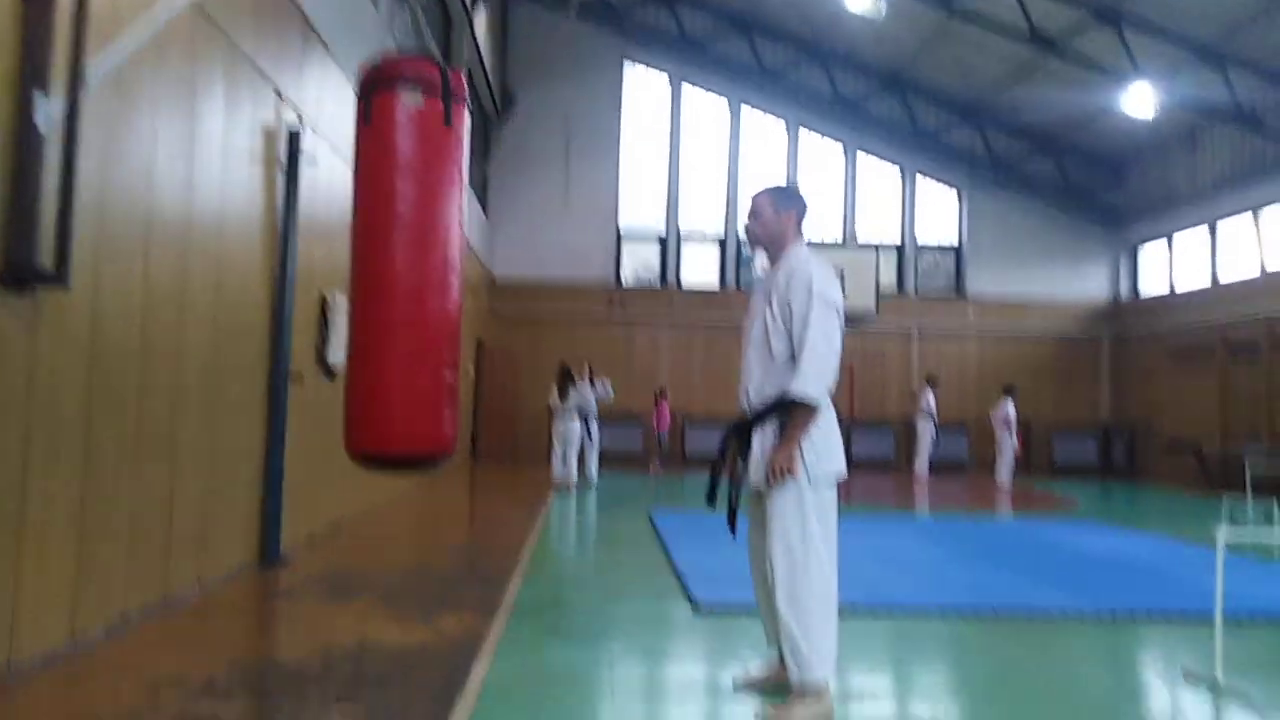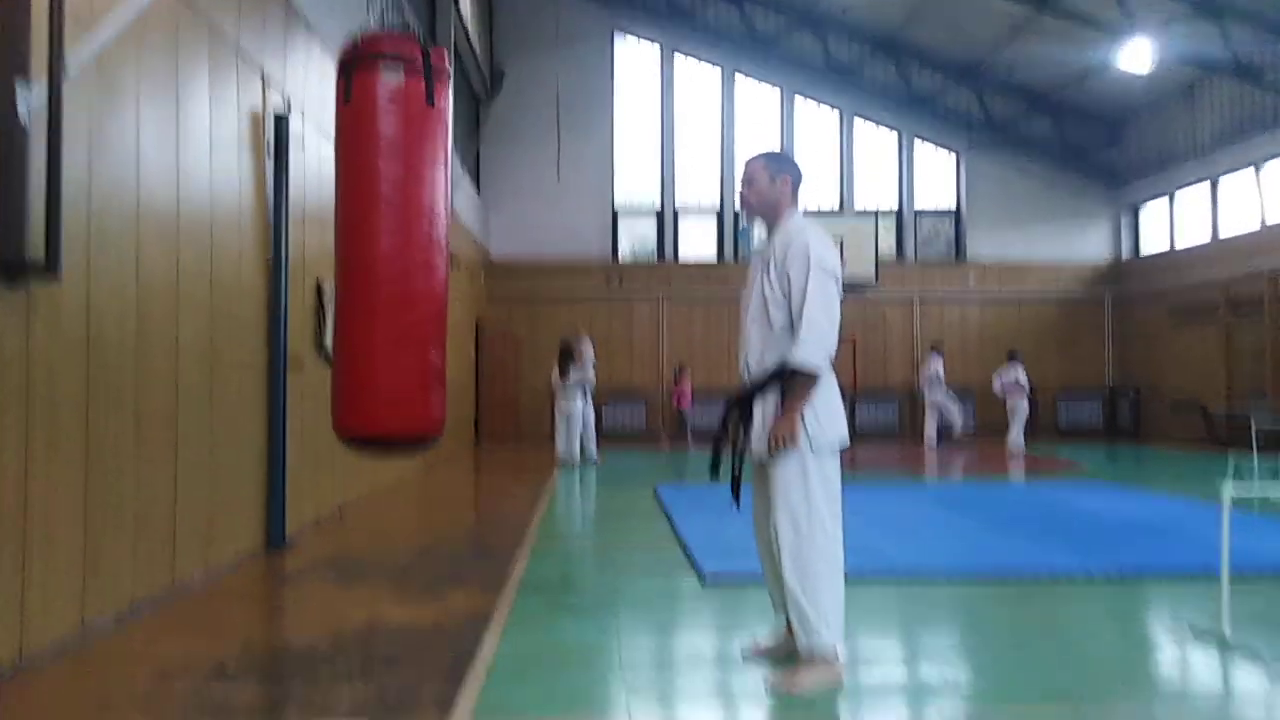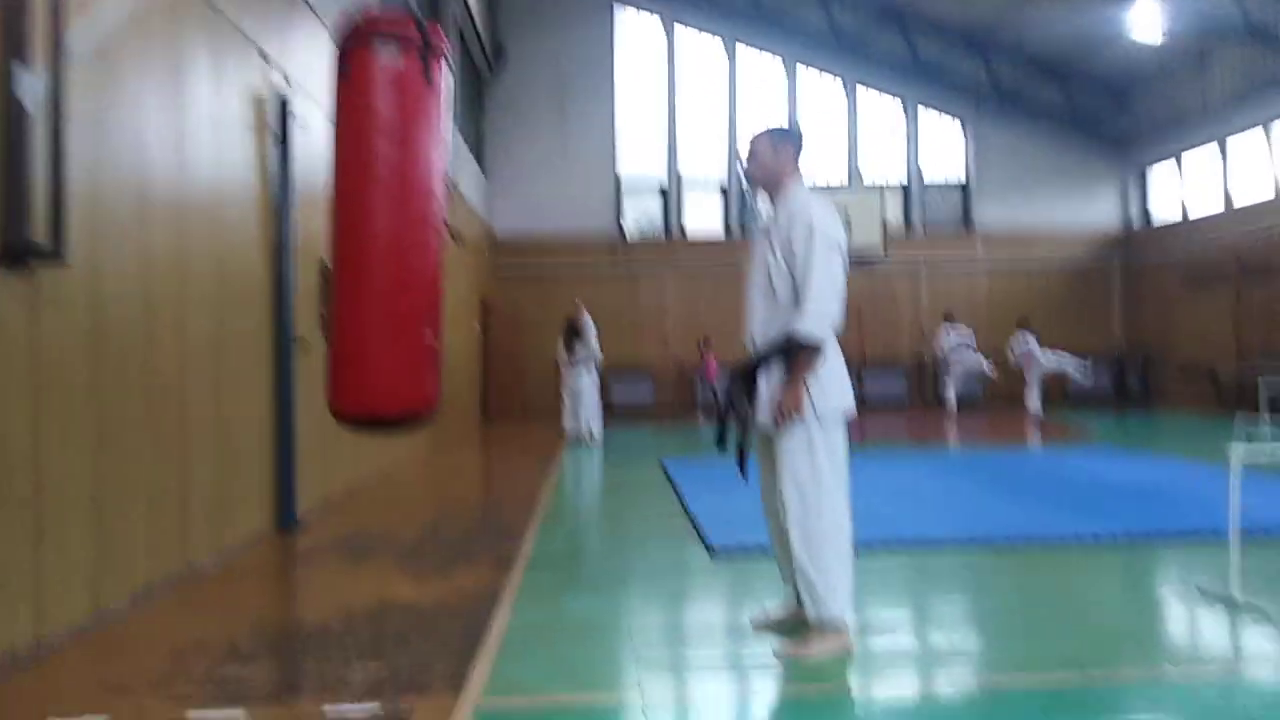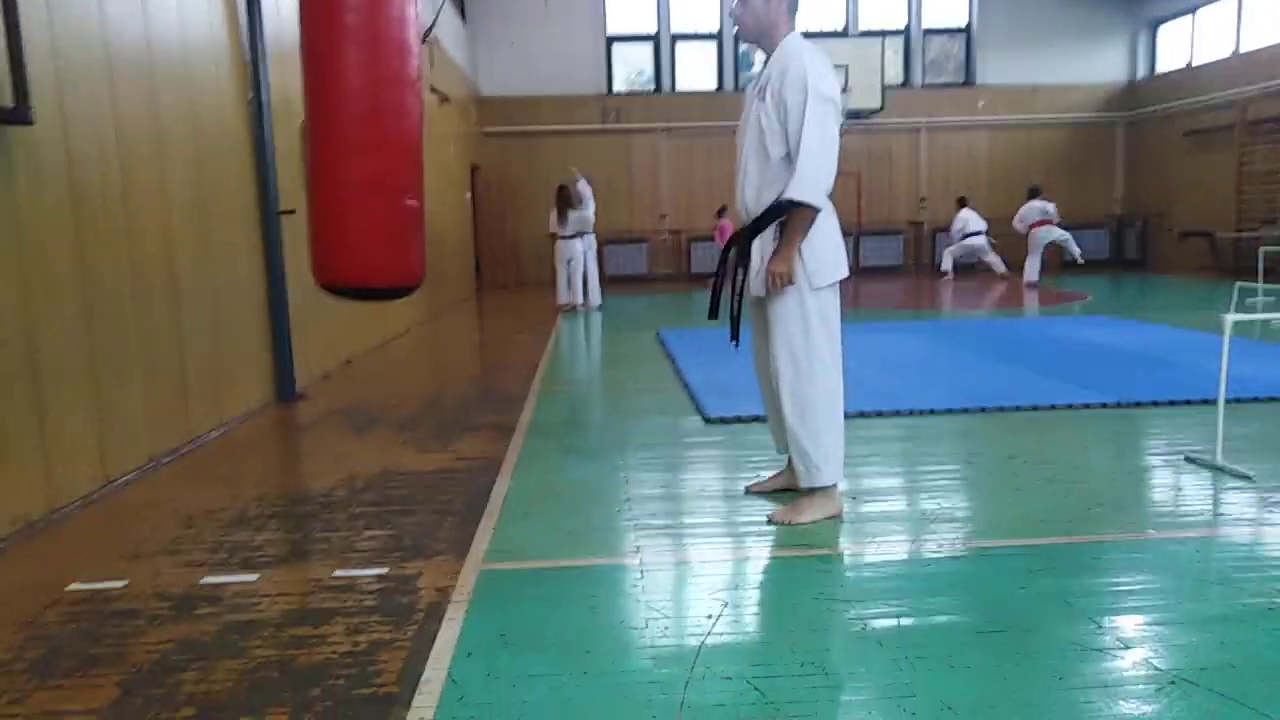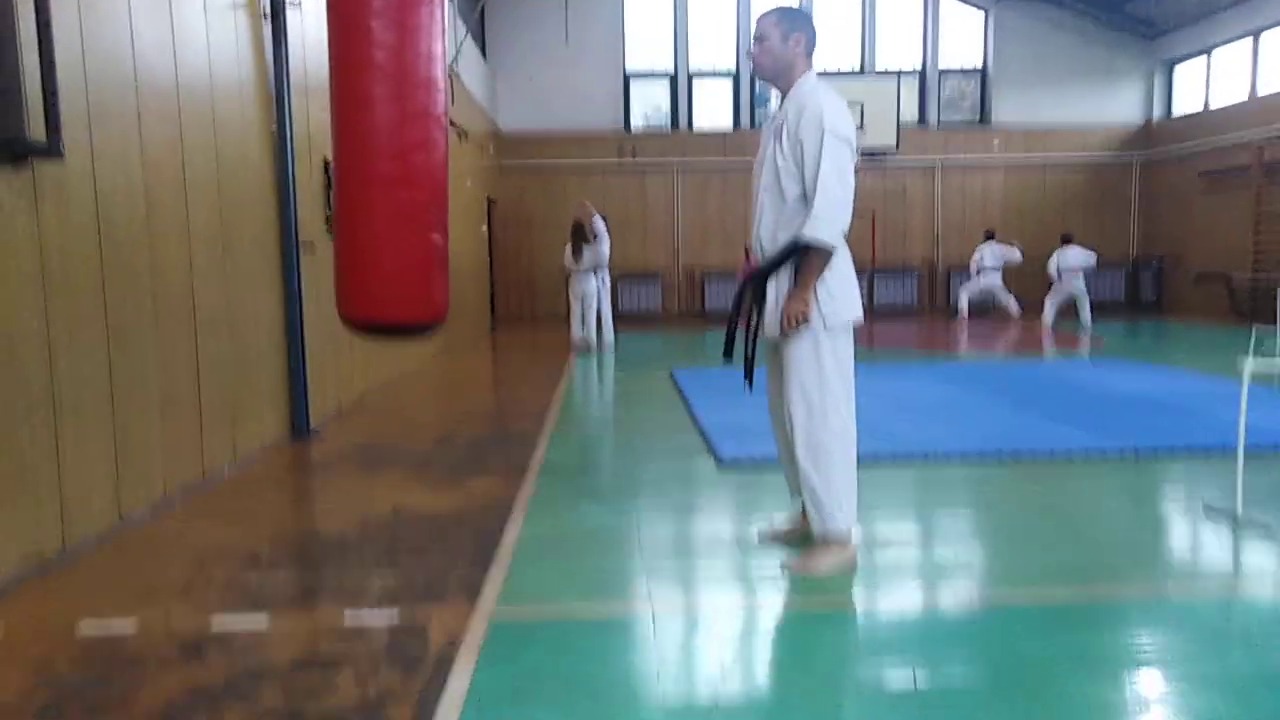
dt=0.3s
person 1, frame 1
left shoulder: (809, 278)
right shoulder: (772, 282)
left elbow: (817, 370)
left wrist: (785, 447)
left hip: (796, 443)
right hip: (769, 441)
left knee: (799, 567)
right knee: (771, 564)
right ankle: (788, 662)
person 1, frame 2
left shoulder: (805, 242)
right shoulder: (771, 248)
left elbow: (816, 336)
left wrist: (789, 411)
left hip: (797, 409)
right hip: (771, 407)
left knee: (805, 530)
right knee: (776, 528)
left ankle: (823, 654)
right ankle: (796, 632)
person 1, frame 3
left shoulder: (809, 215)
right shoulder: (778, 220)
left elbow: (821, 308)
left wrist: (795, 384)
left hip: (803, 381)
right hip: (775, 379)
left knee: (812, 499)
right knee: (785, 498)
left ankle: (831, 622)
right ankle: (805, 602)
person 1, frame 4
left shoulder: (803, 68)
right shoulder: (770, 75)
left elbow: (814, 168)
left wrist: (787, 246)
left hip: (795, 243)
right hip: (770, 242)
left knee: (804, 366)
right knee: (777, 364)
left ankle: (824, 488)
right ankle: (797, 467)
person 1, frame 5
left shoulder: (819, 108)
right shoulder: (784, 114)
left elbow: (830, 210)
left wrist: (803, 290)
left hip: (811, 286)
right hip: (784, 285)
left knee: (817, 410)
right knee: (790, 409)
left ankle: (837, 536)
right ankle: (812, 515)
